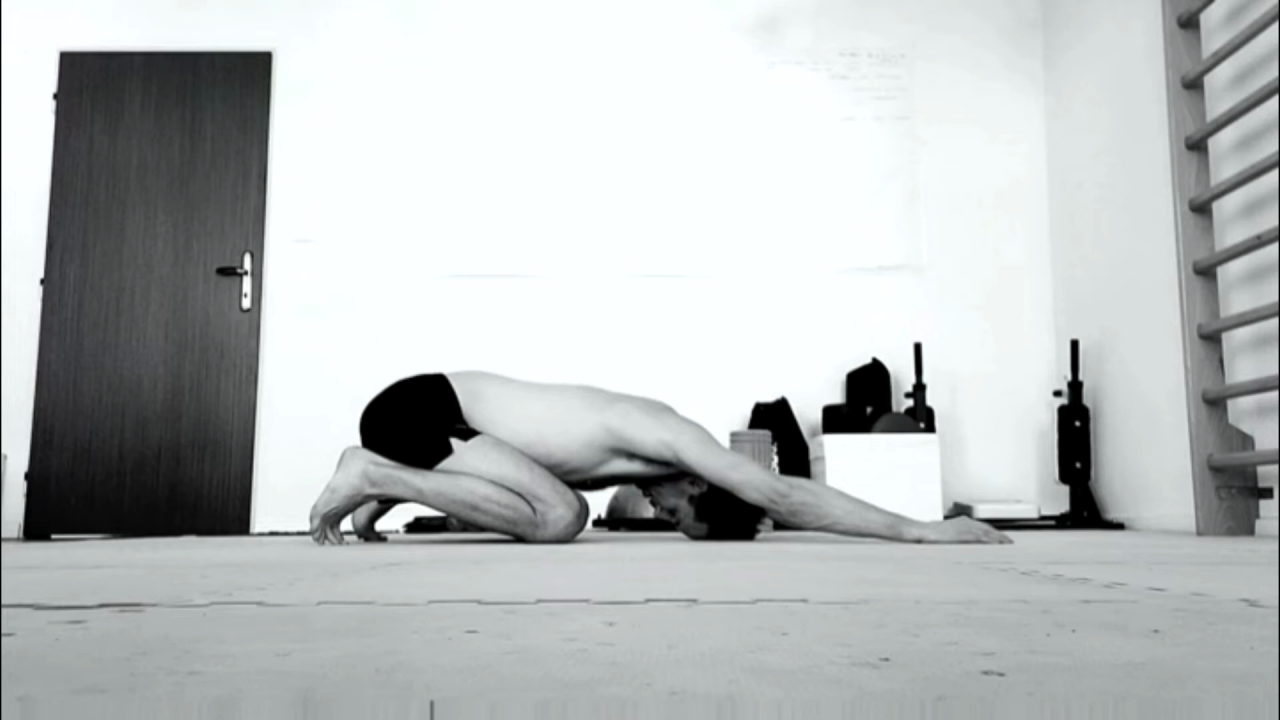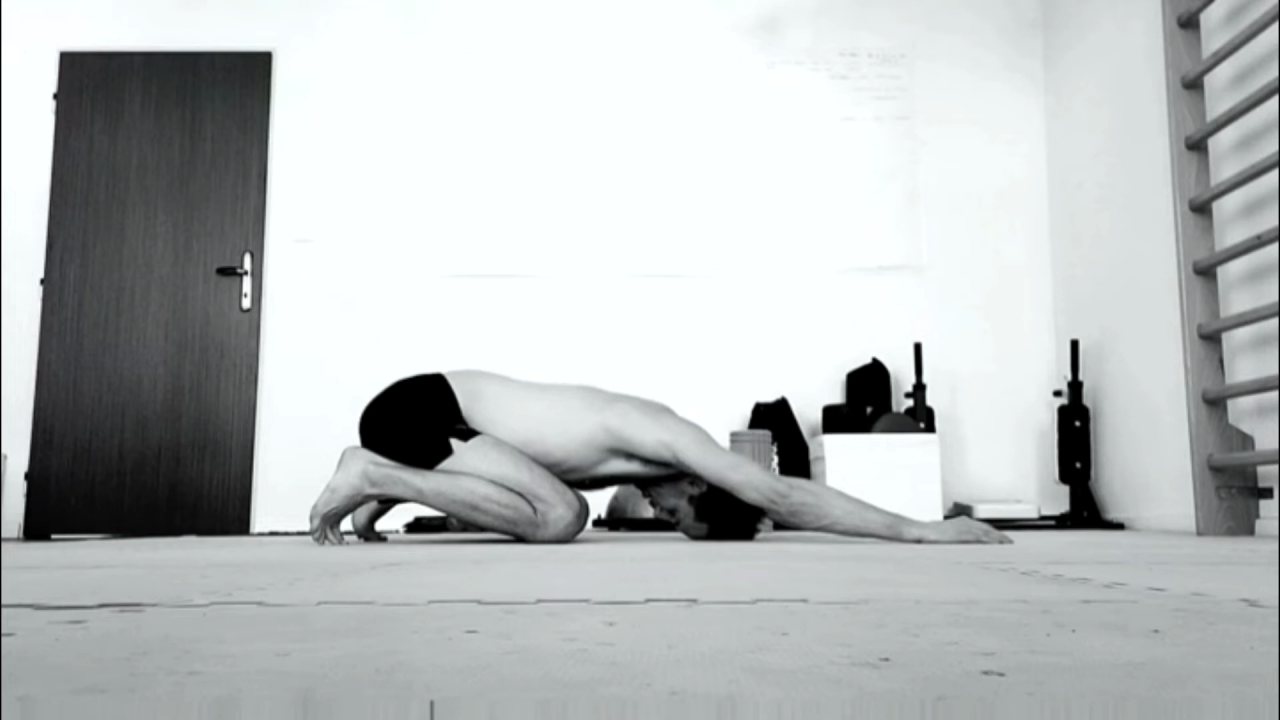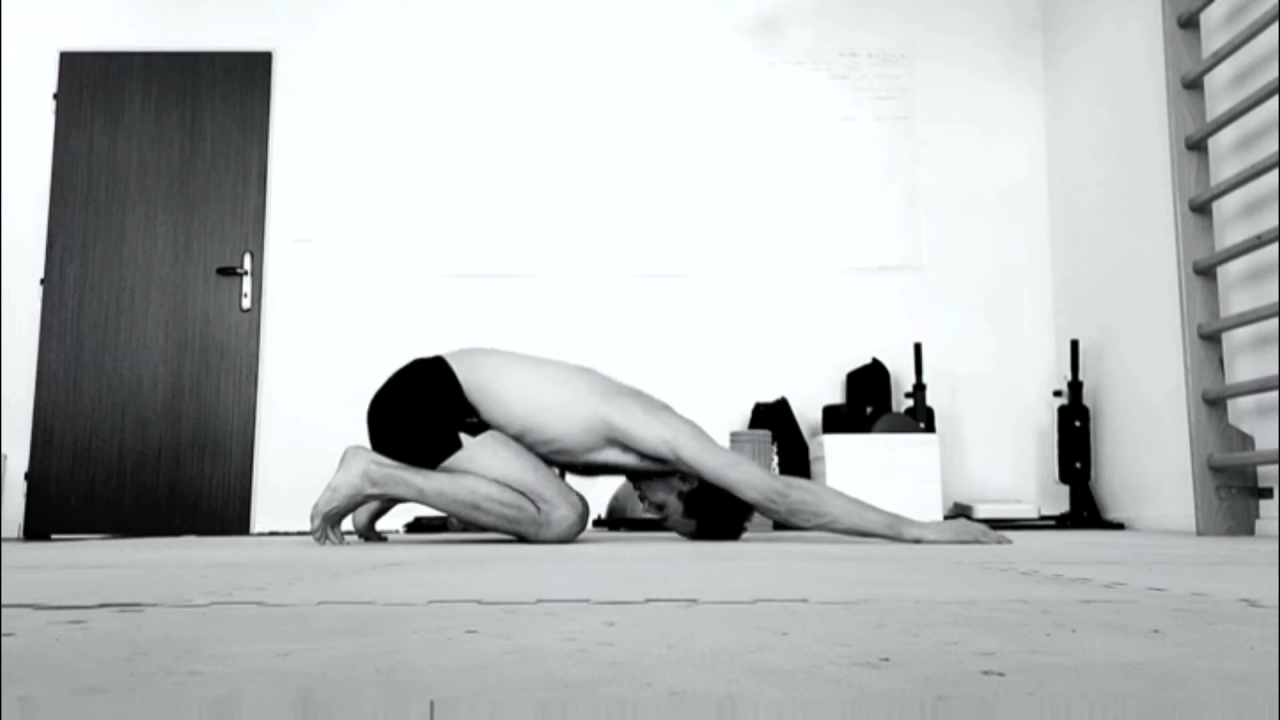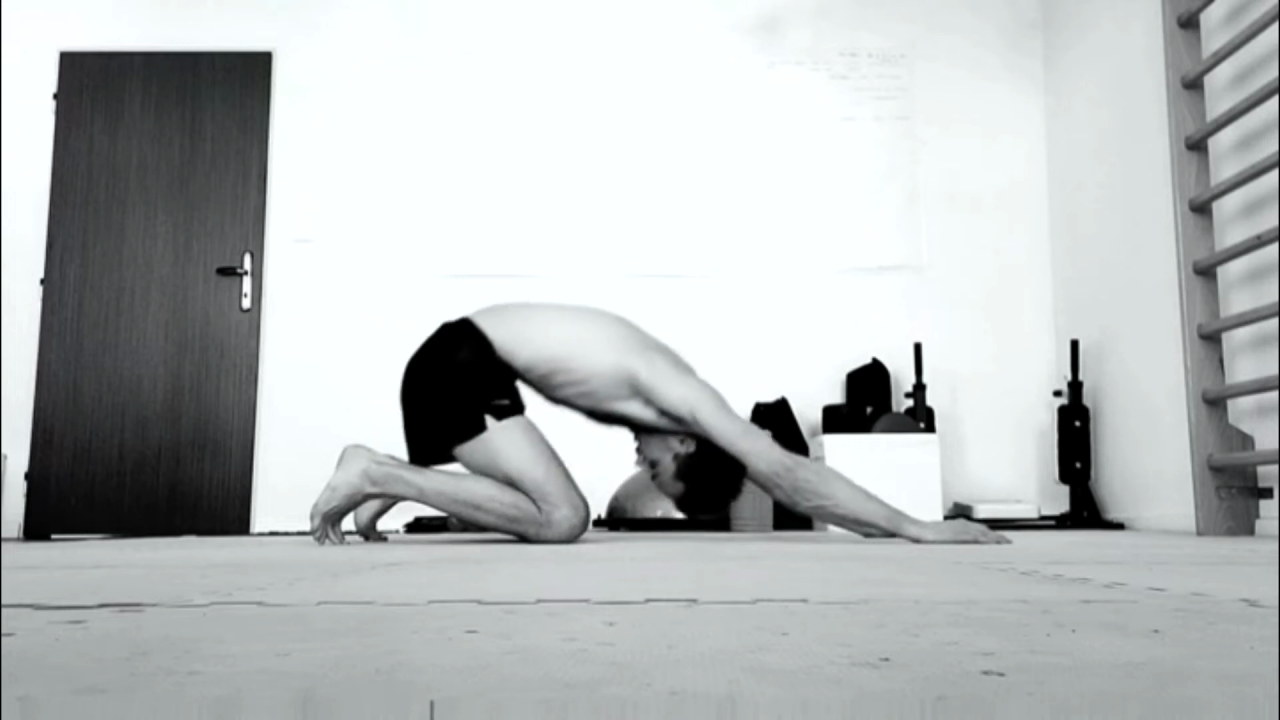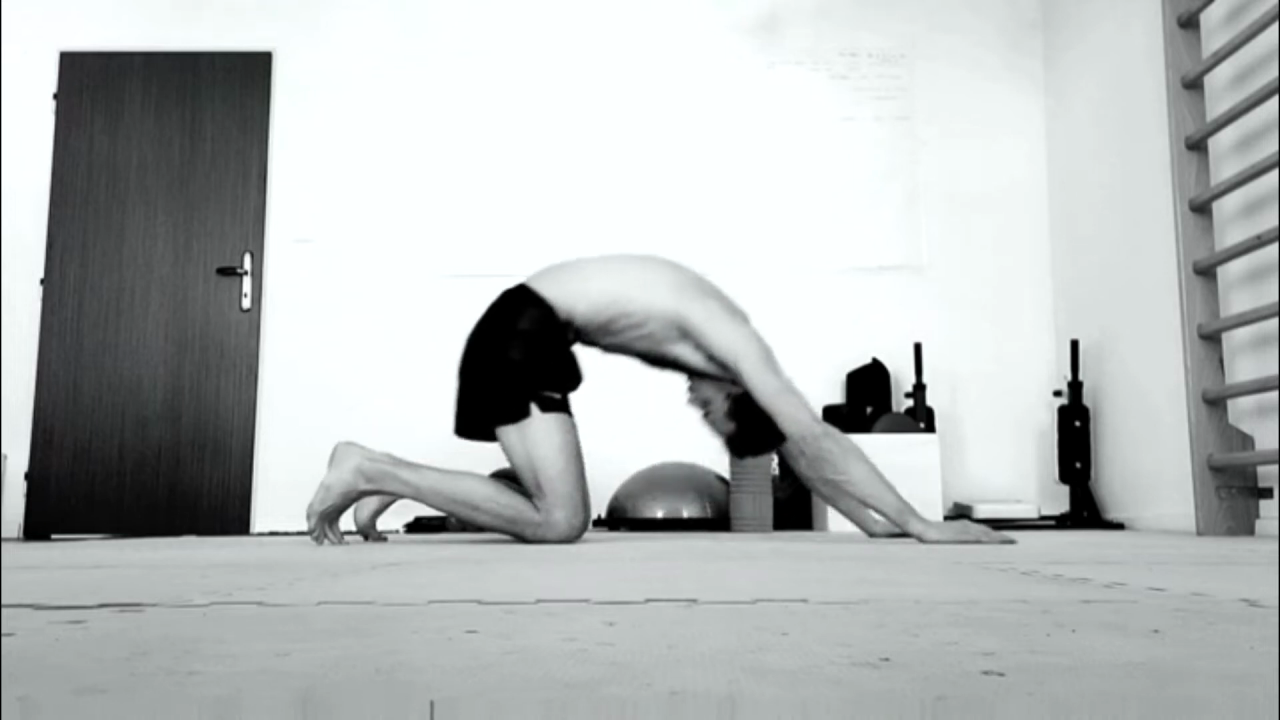
dt=0.3s
person 1, frame 1
left shoulder: (654, 433)
right shoulder: (668, 438)
left elbow: (779, 496)
right elbow: (783, 496)
left wrist: (906, 527)
right wrist: (917, 529)
left hip: (438, 405)
right hip: (417, 409)
left knee: (556, 508)
right knee: (555, 518)
left ankle: (390, 479)
right ankle: (375, 475)
person 1, frame 2
left shoulder: (650, 434)
right shoulder: (668, 442)
left elbow: (780, 496)
right elbow: (783, 498)
left wrist: (905, 527)
right wrist: (916, 530)
left hip: (436, 405)
right hip: (416, 411)
left knee: (556, 509)
right knee: (555, 518)
left ankle: (386, 480)
right ankle: (375, 477)
person 1, frame 3
left shoulder: (645, 431)
right shoulder: (662, 438)
left elbow: (777, 493)
right elbow: (780, 495)
left wrist: (902, 528)
right wrist: (913, 529)
left hip: (439, 394)
right hip: (423, 399)
left knee: (546, 508)
right knee: (559, 517)
left ankle: (391, 483)
right ankle: (377, 476)
person 1, frame 4
left shoulder: (664, 397)
right shoulder: (680, 396)
left elbow: (782, 476)
right elbow: (789, 474)
left wrist: (889, 527)
right wrist: (913, 528)
left hip: (466, 362)
right hip: (459, 365)
left knee: (547, 509)
right knee: (561, 521)
left ankle: (384, 481)
right ankle: (377, 476)
person 1, frame 5
left shoulder: (722, 341)
right shoulder: (731, 343)
left elbow: (800, 447)
right elbow: (815, 440)
left wrist: (871, 524)
right wrist: (916, 524)
left hip: (528, 331)
right hip: (524, 333)
left knee: (549, 508)
right knee: (558, 523)
left ankle: (378, 476)
right ankle: (370, 472)
